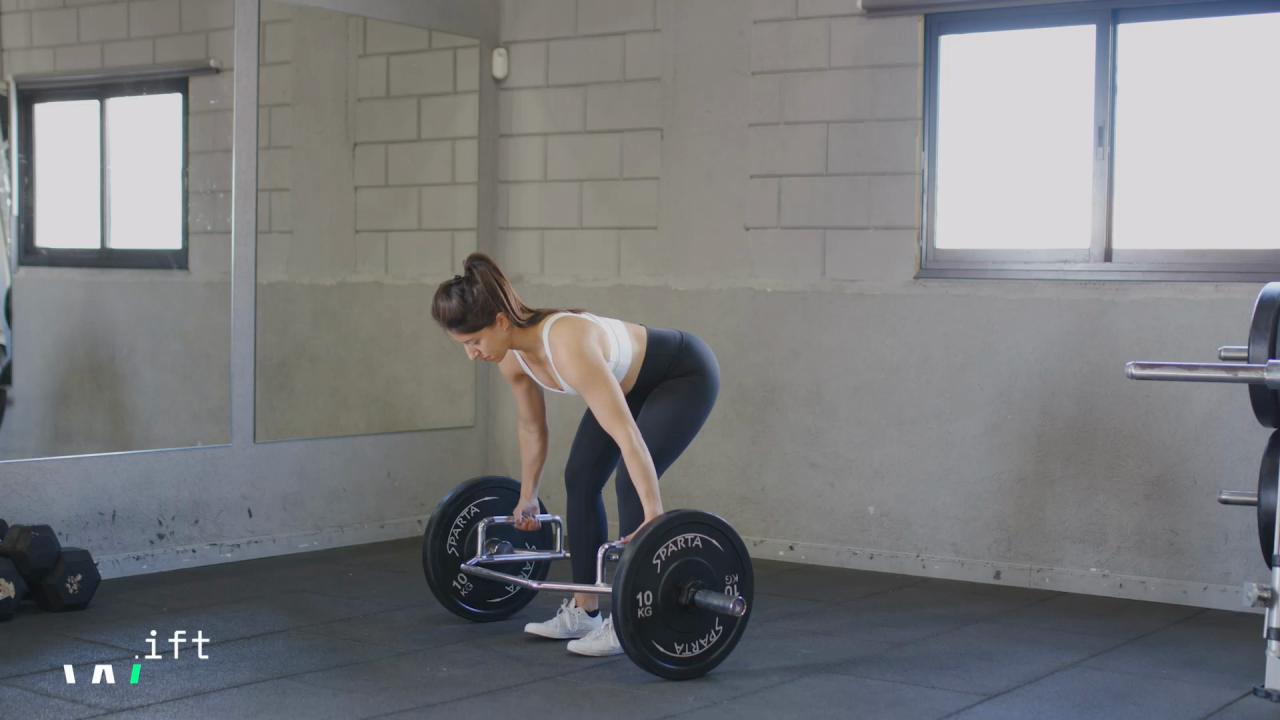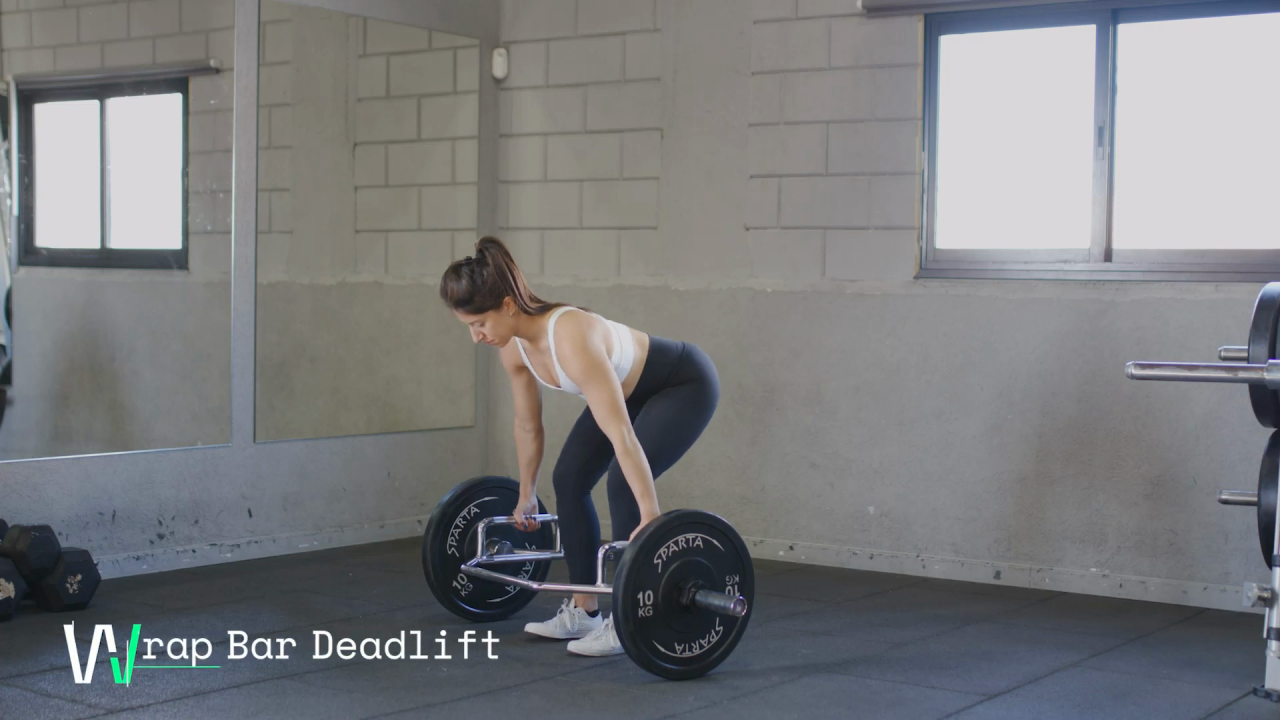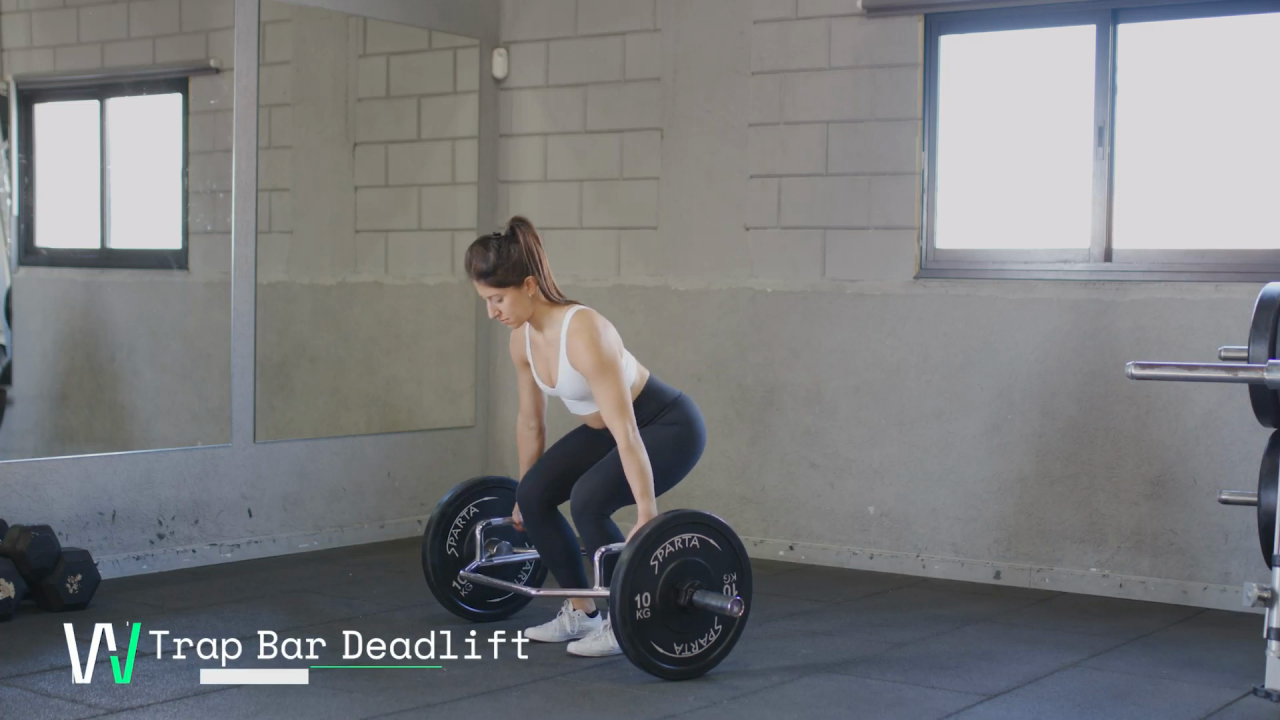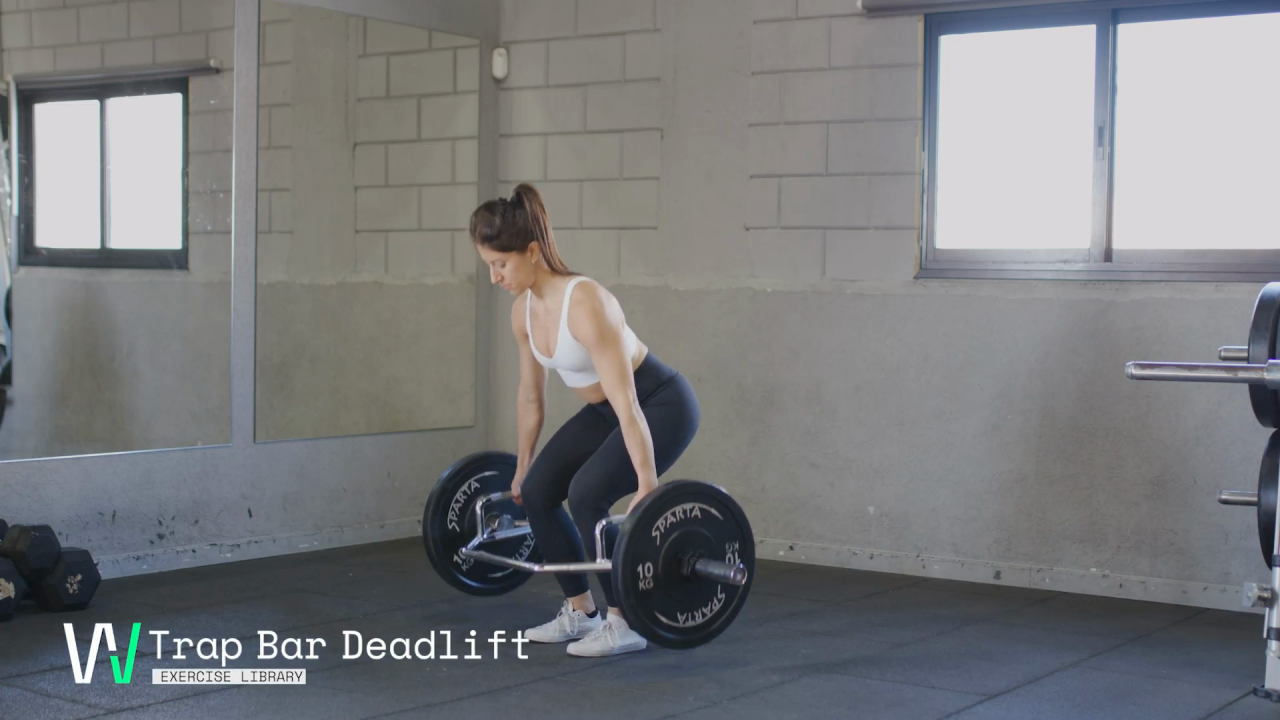
dt=0.5s
person 1, frame 1
left shoulder: (568, 346)
right shoulder: (513, 354)
left elbow: (627, 435)
right elbow: (532, 427)
left wrist: (654, 519)
right wrist: (528, 496)
left hip: (685, 374)
right hip: (632, 380)
left knee: (631, 483)
right knee: (580, 477)
right ankle: (583, 610)
person 1, frame 2
left shoulder: (570, 338)
right shoulder: (514, 346)
left elbow: (620, 433)
right elbow: (527, 424)
left wrist: (651, 516)
right wrist: (526, 495)
left hip: (684, 384)
right hip: (630, 389)
left knee: (621, 486)
right knee: (568, 479)
right ankle: (582, 611)
person 1, frame 3
left shoulder: (584, 333)
right shoulder: (523, 338)
left elbow: (626, 433)
right elbow: (530, 422)
left wrist: (647, 517)
right wrist: (520, 497)
left hip: (669, 424)
right hip: (606, 428)
left knee: (588, 500)
right knee: (533, 496)
right ankle: (581, 611)
person 1, frame 4
left shoulder: (586, 304)
right shoulder: (524, 309)
left elbow: (627, 403)
right elbow: (530, 394)
left wrist: (648, 490)
right wrist: (521, 469)
left hip: (662, 405)
right hip: (603, 409)
left knee: (587, 497)
right knee: (537, 495)
left ankle: (624, 623)
right ankle: (580, 612)
